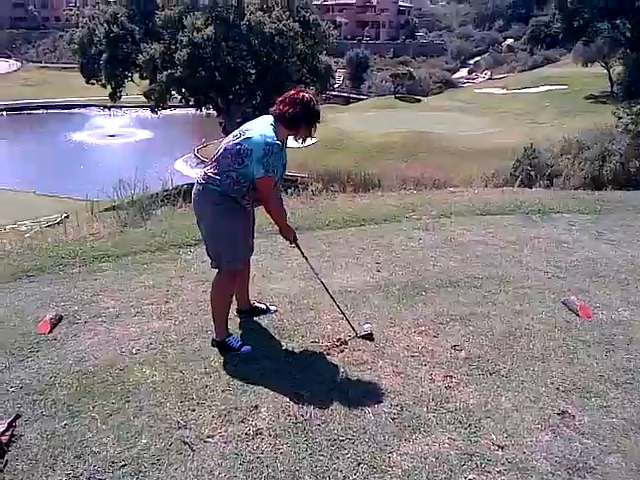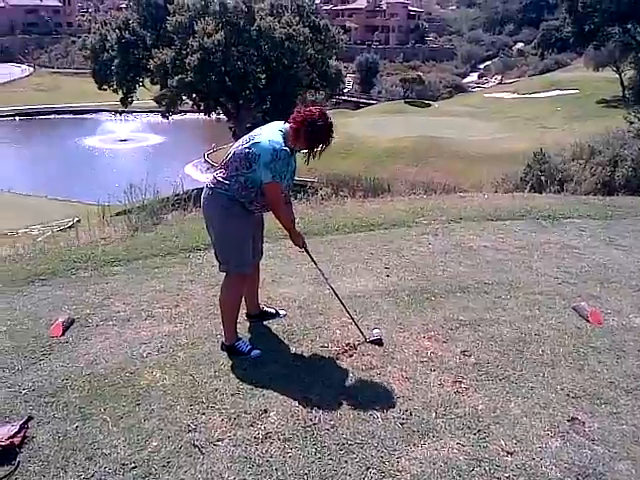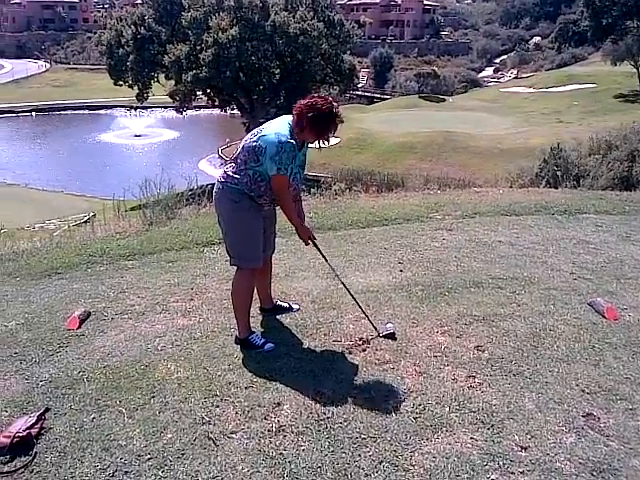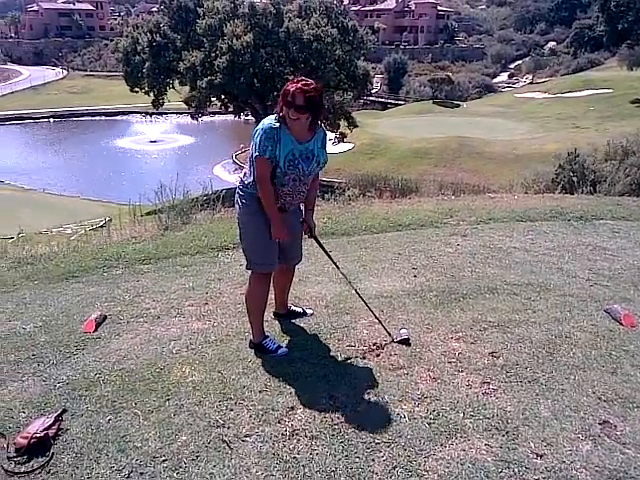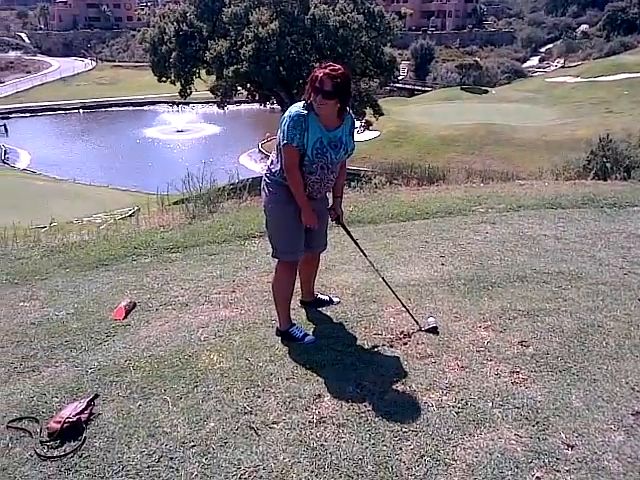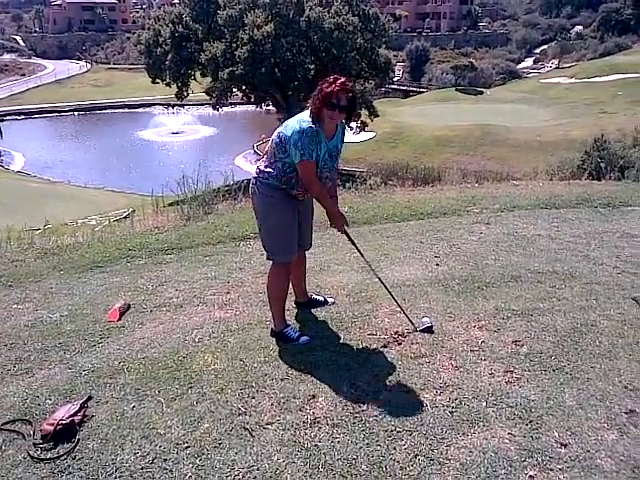
dt=0.7s
person 1, frame 1
left shoulder: (272, 126)
right shoulder: (266, 143)
left elbow: (271, 183)
right elbow: (266, 195)
left wrist: (281, 208)
right wrist: (284, 227)
left hip: (236, 198)
right hip: (216, 200)
left knee: (243, 256)
right knee: (229, 267)
left ankle: (245, 305)
right ankle: (221, 336)
person 1, frame 2
left shoulder: (283, 132)
right shoulder: (274, 150)
left elbow: (281, 187)
right elbow: (275, 200)
left wrist: (290, 214)
right wrist: (293, 232)
left hip: (246, 202)
right hip: (225, 204)
left knee: (252, 260)
right knee: (238, 271)
left ankle: (254, 309)
right ankle: (230, 340)
person 1, frame 3
left shoulder: (298, 133)
right shoulder: (281, 143)
left elbow: (293, 178)
right elbow: (281, 192)
left wrist: (299, 208)
right wrist: (300, 225)
left hip: (260, 198)
right hip: (237, 199)
left knee: (264, 256)
right knee: (249, 266)
left ankle: (267, 304)
right ankle: (244, 333)
person 1, frame 4
left shoulder: (318, 134)
right shoulder: (269, 130)
left elbow: (313, 176)
right elbow: (262, 181)
left wrist: (309, 213)
right wrist: (275, 221)
left hip: (289, 206)
right hip: (257, 205)
left knee: (288, 262)
right knee: (262, 270)
left ankle: (282, 308)
right ankle: (258, 337)
person 1, frame 5
left shoulder: (347, 120)
right shoulder: (297, 117)
left elbow: (341, 163)
right elbow: (291, 168)
left wrist: (337, 200)
right wrist: (305, 209)
left hip: (316, 194)
right hip: (284, 192)
left knee: (313, 250)
right knee: (289, 258)
left ankle: (309, 297)
right ankle: (284, 325)
person 1, frame 6
left shoulder: (338, 128)
right shoulder: (304, 130)
left elbow: (330, 167)
right elbow: (310, 181)
left wrist: (334, 201)
right wrist: (333, 213)
left hip: (298, 192)
right hip: (273, 192)
left knee: (299, 249)
right knee: (283, 259)
left ankle: (302, 297)
right ankle: (279, 325)
